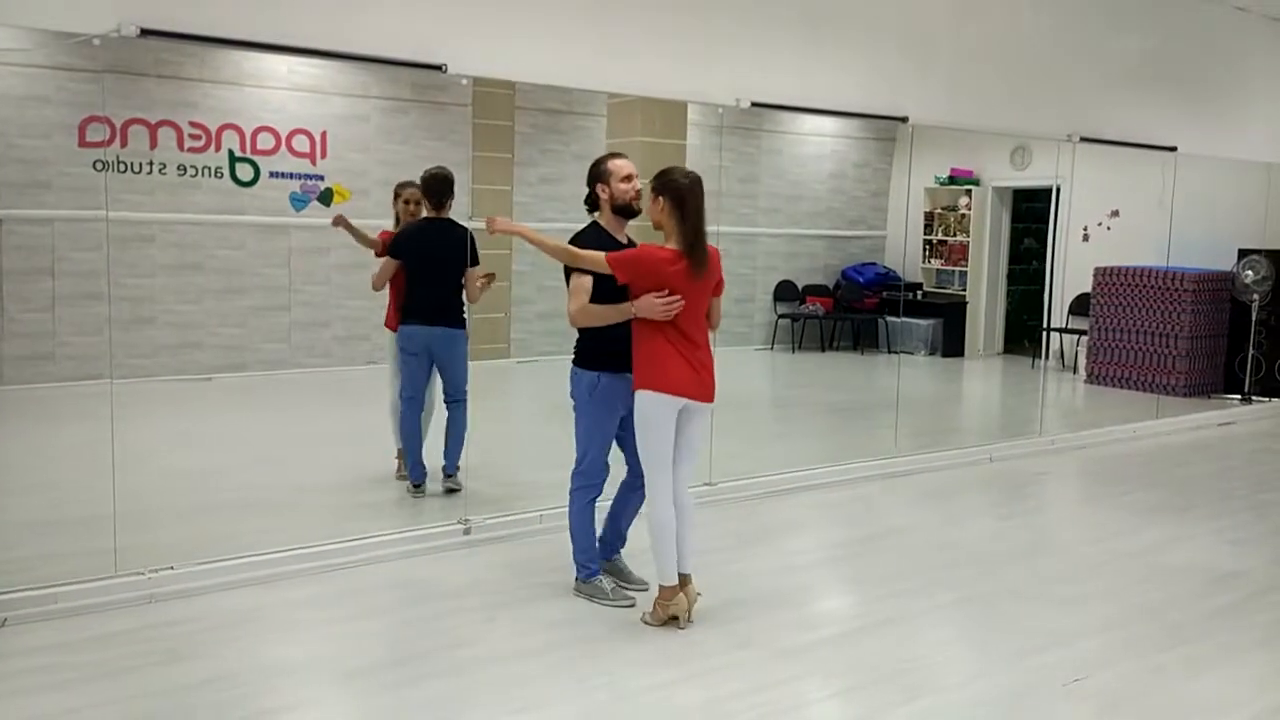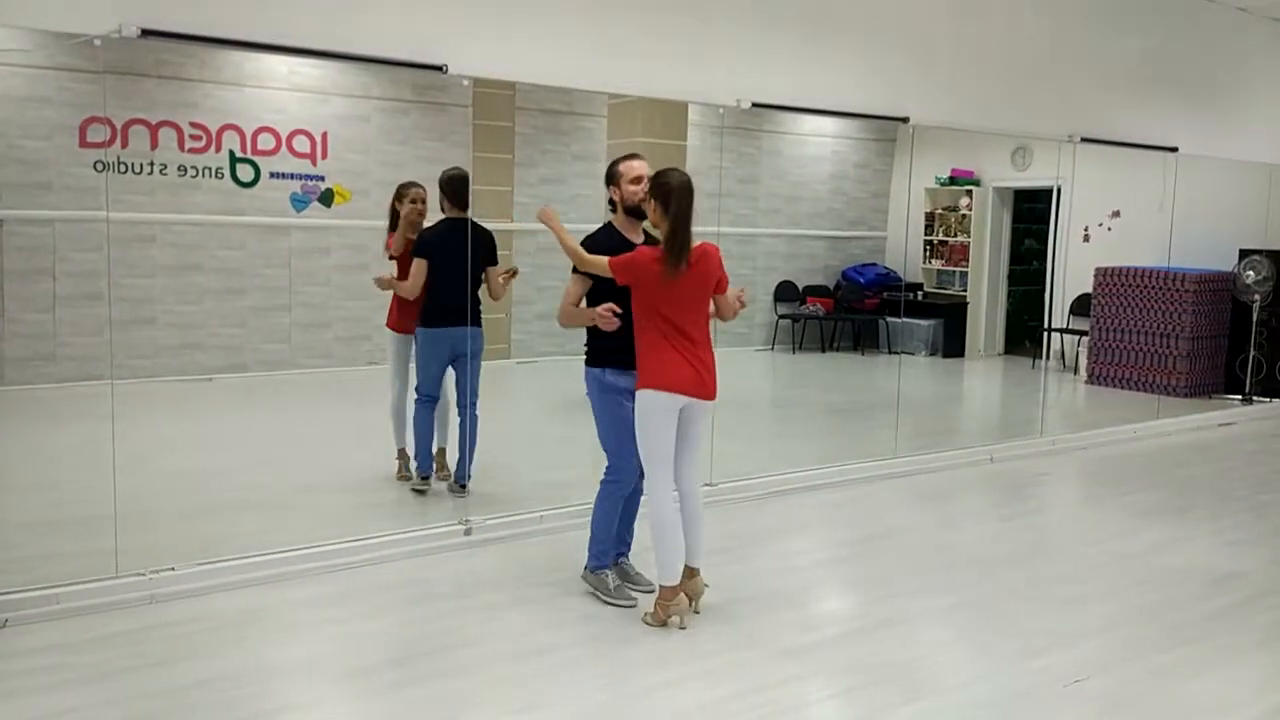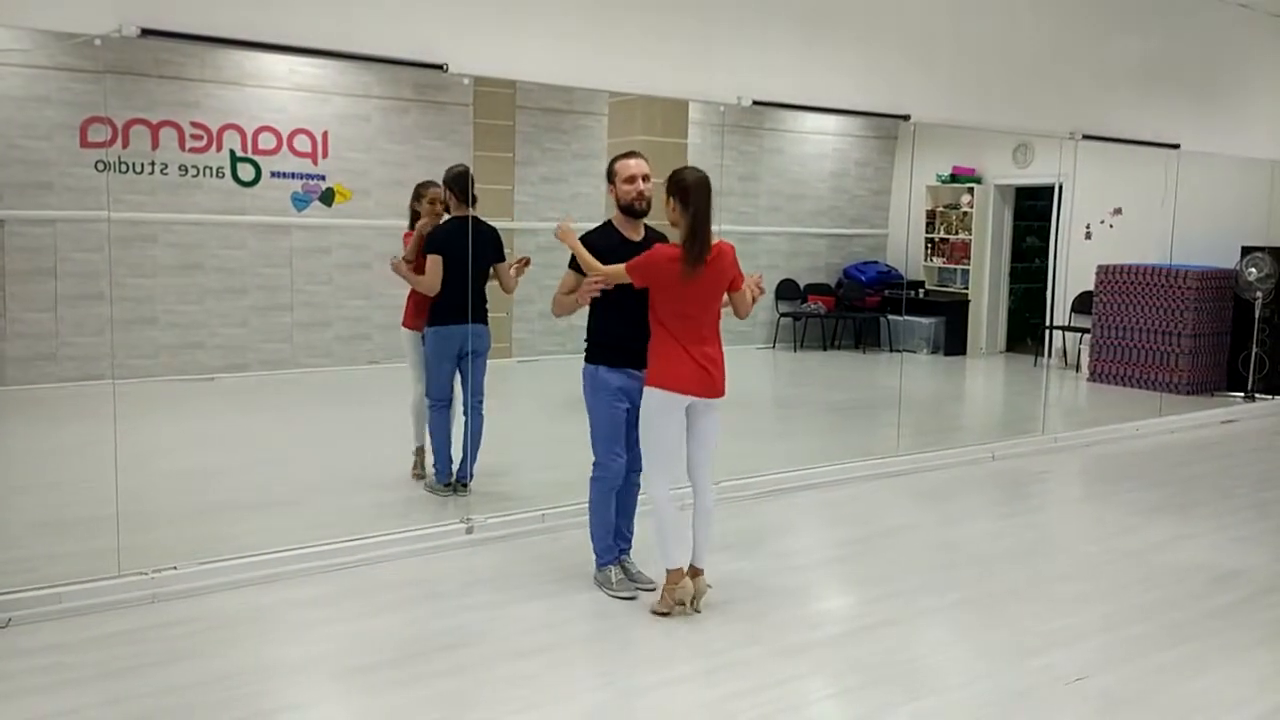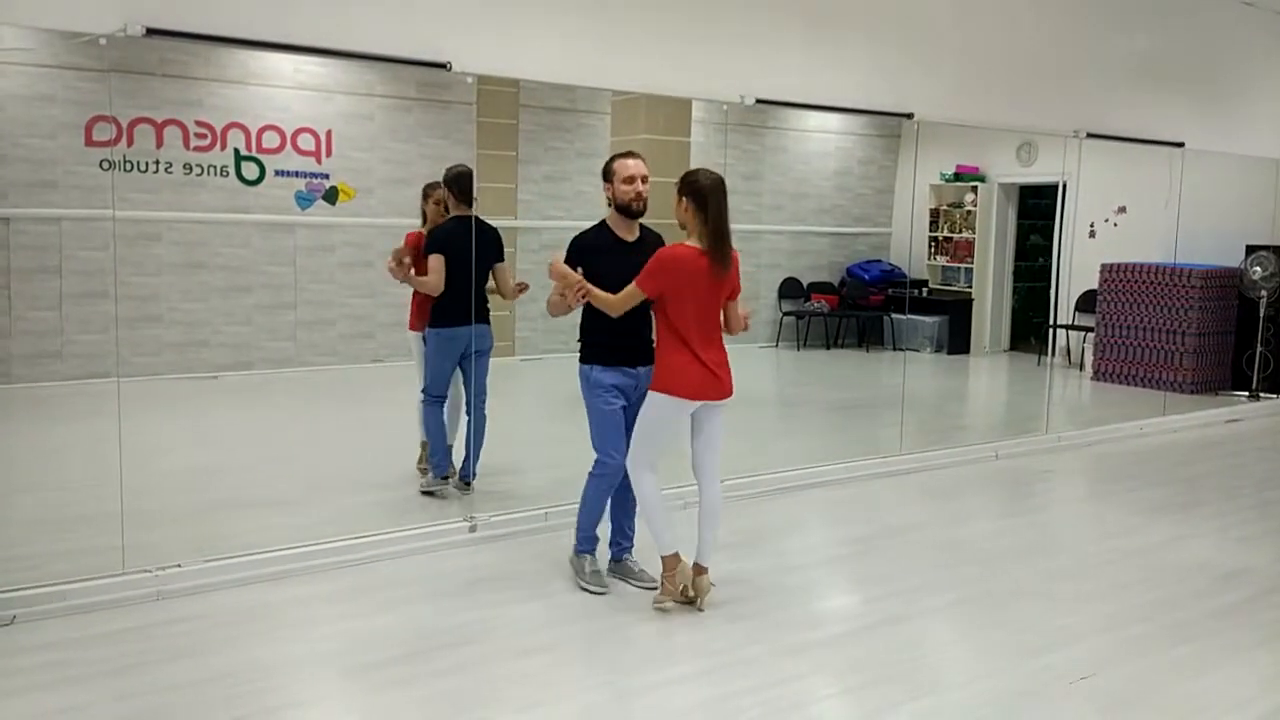
dt=0.4s
person 1, frame 1
left shoulder: (647, 259)
right shoulder: (711, 259)
left elbow: (573, 257)
left wrist: (515, 228)
left hip: (658, 385)
right hip: (699, 387)
left knee: (658, 487)
right knee: (680, 483)
left ankle: (668, 593)
right ankle: (684, 581)
person 1, frame 2
left shoulder: (643, 261)
right shoulder: (710, 256)
left elbow: (582, 261)
right elbow: (728, 313)
left wrist: (553, 223)
right wrist: (735, 300)
left hip: (658, 385)
right hip: (701, 385)
left knee: (658, 486)
right knee: (687, 479)
left ankle: (669, 593)
right ankle: (692, 575)
person 1, frame 3
left shoulder: (659, 258)
right shoulder: (725, 254)
left elbow: (600, 274)
right elbow: (742, 311)
left wrist: (571, 240)
right wrist: (752, 289)
left hip: (667, 382)
right hip: (709, 381)
left knee: (658, 479)
right knee: (701, 477)
left ankle: (676, 577)
right ankle: (696, 574)
person 1, frame 4
left shoulder: (669, 258)
right shoulder: (729, 260)
left elbow: (615, 307)
right elbow: (733, 325)
left wrist: (571, 279)
right wrist: (740, 321)
left hip: (676, 383)
right hip: (716, 382)
left knee: (639, 466)
right knee: (708, 476)
left ankle: (671, 563)
right ankle: (699, 574)
person 2, frame 1
left shoulder: (631, 246)
right shoulder: (586, 244)
right elbow: (579, 313)
left wrist: (659, 309)
right wrist: (636, 308)
left hip: (633, 377)
right hip: (597, 378)
left knee: (644, 472)
right knee: (590, 476)
left ankle: (609, 554)
right ankle: (587, 573)
person 2, frame 2
left shoulder: (655, 246)
right shoulder: (597, 245)
right elbow: (565, 314)
right wrist: (595, 316)
right hip: (609, 374)
left knee: (637, 473)
right knee: (622, 470)
left ankle: (619, 557)
right ankle: (597, 566)
person 2, frame 3
left shoulder: (661, 243)
right shoulder: (595, 242)
right elbow: (558, 305)
right wrist: (581, 297)
left hip: (648, 372)
right hip: (606, 372)
left knee: (633, 469)
right knee: (610, 467)
left ankle: (622, 555)
right ankle: (605, 562)
person 2, frame 4
left shoulder: (655, 243)
right shoulder: (587, 244)
right elbow: (553, 306)
right wrist: (570, 300)
left hip: (645, 370)
right hip: (602, 371)
left knee: (633, 466)
right knee: (611, 462)
left ankle: (621, 554)
right ankle: (584, 551)
person 3, frame 1
left shoulder: (406, 235)
right shoulder: (463, 236)
left elbow: (377, 283)
right elbow: (472, 296)
left wrist: (383, 273)
right wrist: (484, 284)
left hip: (412, 330)
right hip: (450, 331)
left knee: (411, 404)
right knee: (456, 401)
left ankle: (416, 479)
right ankle: (450, 471)
person 3, frame 2
left shoulder: (429, 237)
right shoulder: (484, 237)
left elbow: (412, 290)
right elbow: (495, 293)
left wrist: (389, 283)
right wrist: (506, 280)
left hip: (433, 331)
right hip: (469, 331)
left knee: (426, 400)
right knee: (467, 406)
left ankle: (423, 473)
right ankle: (461, 479)
person 3, frame 3
left shoulder: (438, 234)
right shoulder: (490, 234)
left elbow: (432, 286)
right elbow: (507, 286)
left wrist: (404, 273)
right wrist: (517, 271)
left hip: (442, 329)
right hip: (477, 329)
left knee: (439, 403)
right knee: (473, 405)
left ankle: (443, 477)
right ankle: (464, 478)
person 3, frame 4
left shoulder: (439, 234)
right shoulder: (491, 234)
left elbow: (435, 286)
right elbow: (504, 290)
left wrist: (406, 277)
right wrist: (516, 291)
left hip: (445, 330)
right hip: (480, 329)
left knee: (434, 400)
right knee: (475, 404)
left ankle: (440, 471)
right ankle: (466, 476)
person 4, frame 1
right shoulder: (389, 238)
right elbow: (370, 243)
right wrist: (347, 225)
right hip: (398, 324)
left knee: (427, 393)
right knee: (398, 392)
right ankle: (403, 453)
person 4, frame 2
right shoulder: (397, 240)
right elbow: (396, 250)
right wrist: (402, 223)
right hip: (402, 323)
left knee: (440, 390)
right knee: (400, 391)
left ankle: (441, 453)
right ankle: (402, 455)
person 4, frame 3
right shoulder: (412, 237)
right elbow: (409, 258)
right wrist: (419, 232)
right hip: (417, 321)
right knee: (421, 389)
right ankle: (419, 451)
person 4, frame 4
right shoulder: (415, 239)
right wrist: (396, 263)
right hip: (423, 322)
left knee: (455, 388)
right knee: (427, 387)
left ankle: (446, 450)
right ankle: (425, 446)
